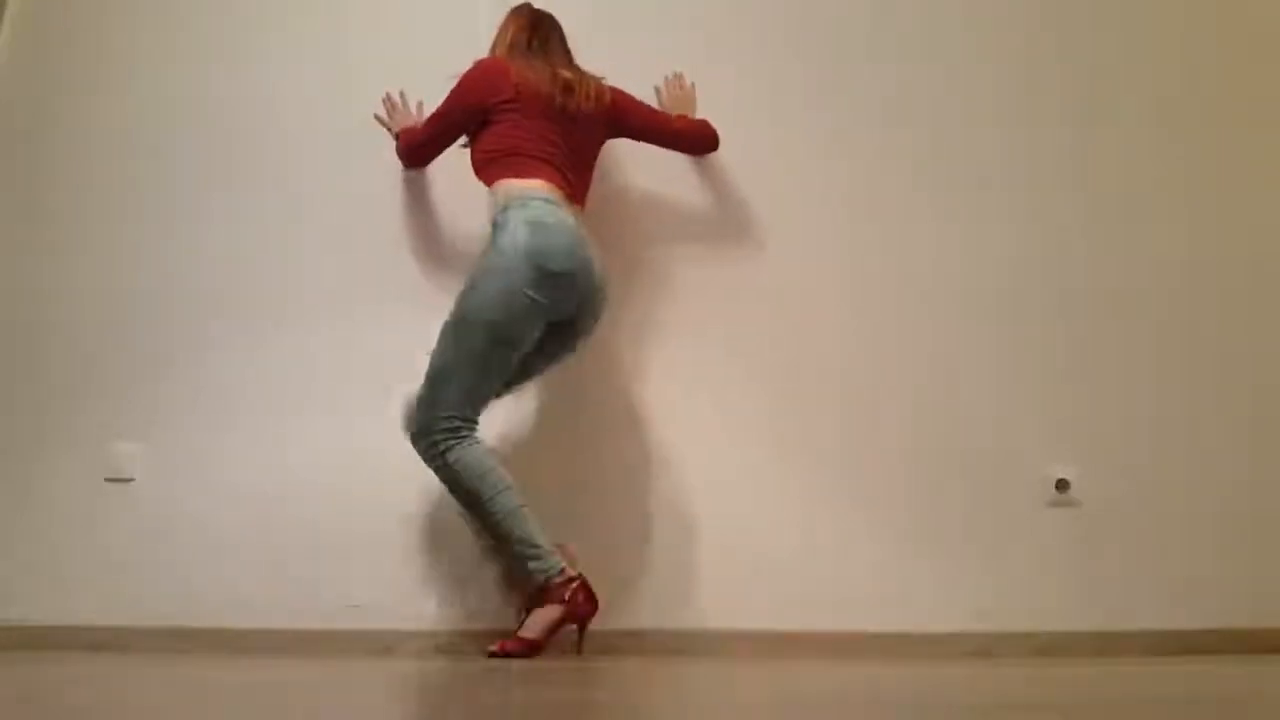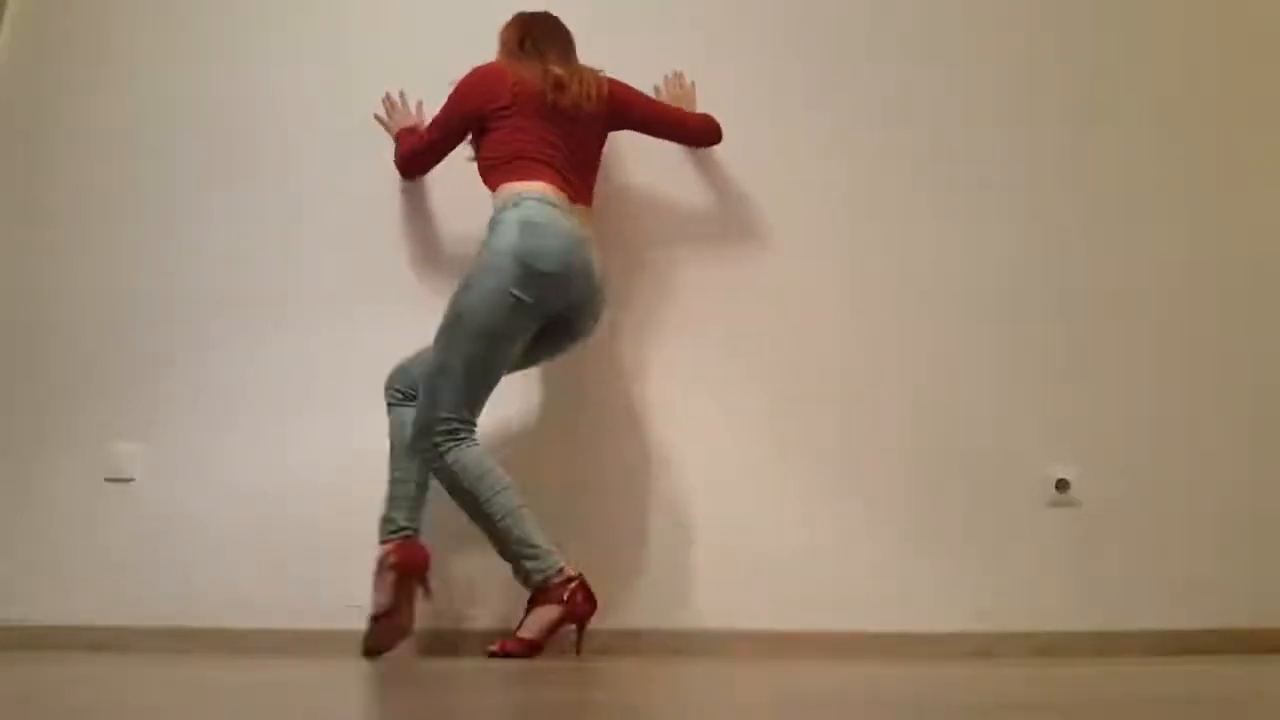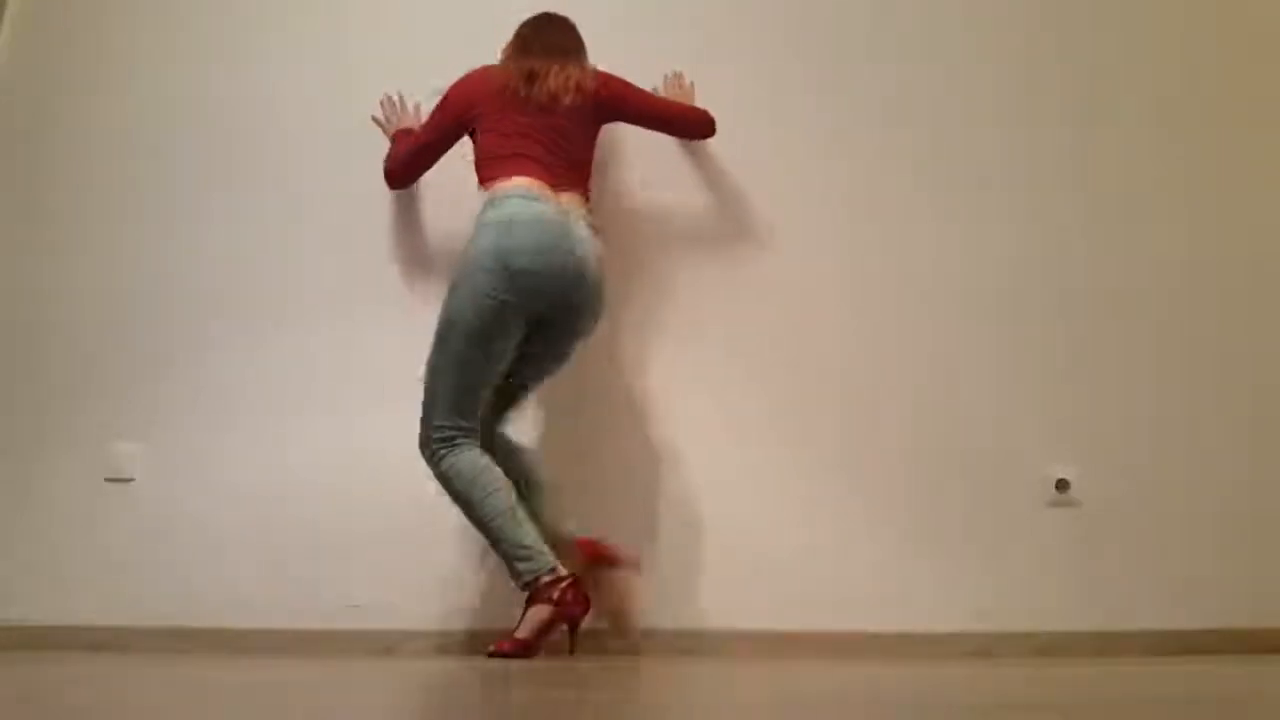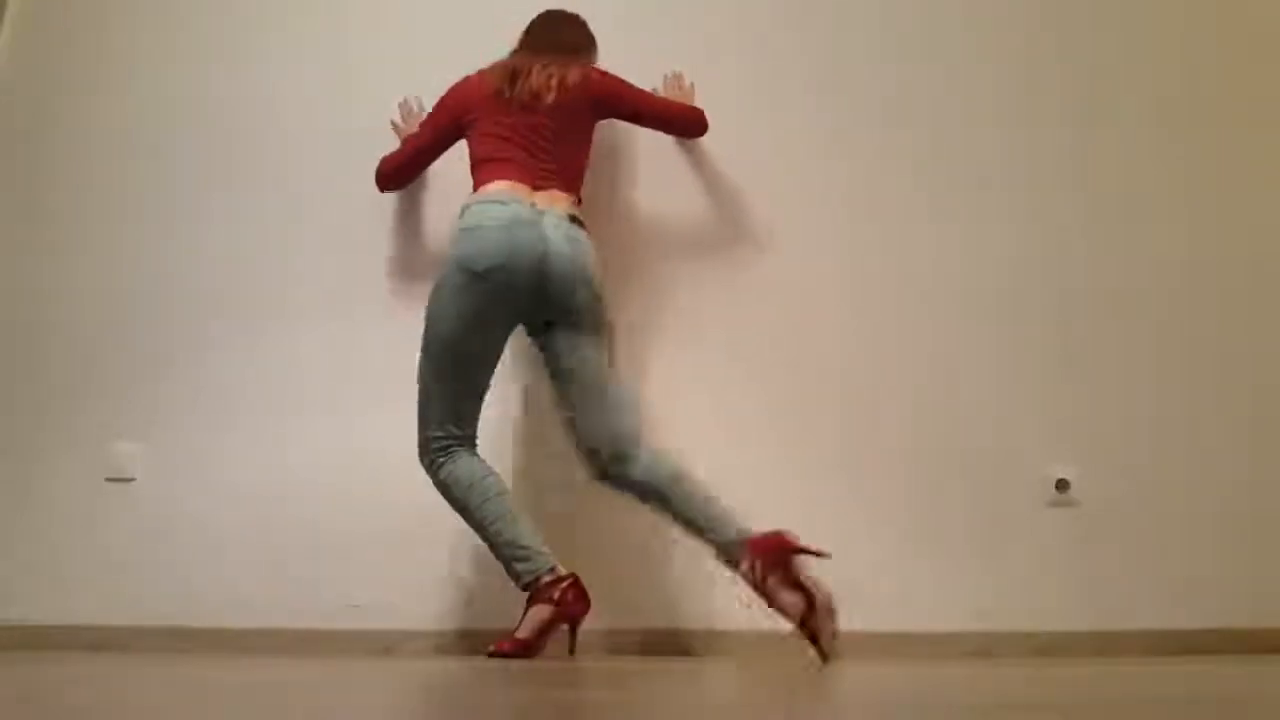
dt=0.2s
person 1, frame 1
left shoulder: (492, 75)
right shoulder: (597, 97)
left elbow: (415, 153)
right elbow: (703, 140)
left wrist: (405, 126)
right wrist: (681, 111)
left hip: (531, 242)
right hip: (578, 267)
left knee: (442, 429)
right knee: (438, 414)
left ankle: (558, 584)
right ankle: (544, 571)
person 1, frame 2
left shoulder: (491, 79)
right shoulder: (599, 92)
left elbow: (413, 162)
right elbow: (707, 132)
left wrist: (405, 128)
right wrist: (681, 107)
left hip: (527, 243)
right hip: (578, 273)
left knee: (444, 430)
right knee: (408, 386)
left ankle: (555, 583)
right ankle: (402, 548)
person 1, frame 3
left shoulder: (479, 84)
right shoulder: (590, 86)
left elbow: (400, 172)
right elbow: (701, 124)
left wrist: (402, 132)
right wrist: (676, 99)
left hip: (513, 237)
right hip: (581, 261)
left knee: (447, 435)
right knee: (478, 423)
left ankle: (550, 582)
right ankle: (577, 555)
person 1, frame 4
left shoulder: (476, 88)
right shoulder: (588, 83)
left elbow: (390, 175)
right elbow: (691, 124)
left wrist: (413, 136)
right wrist: (679, 100)
left hip: (489, 237)
right hip: (564, 249)
left knee: (445, 442)
right knee: (617, 451)
left ankle: (549, 584)
right ankle: (757, 555)
